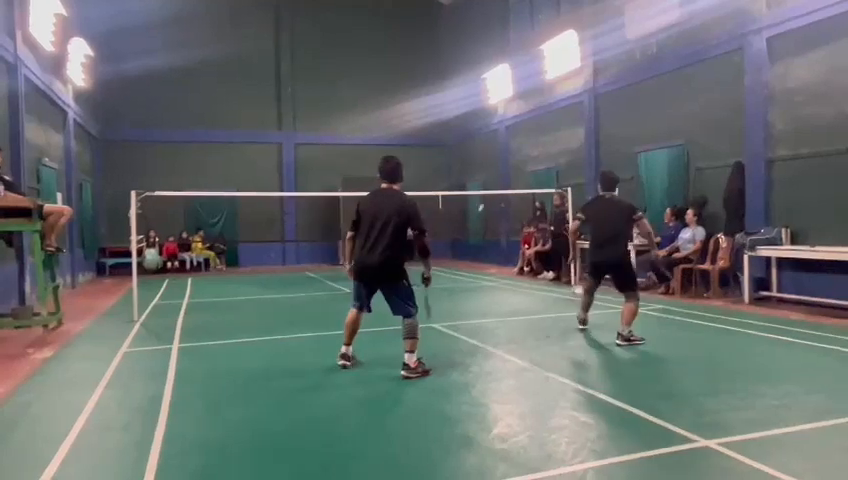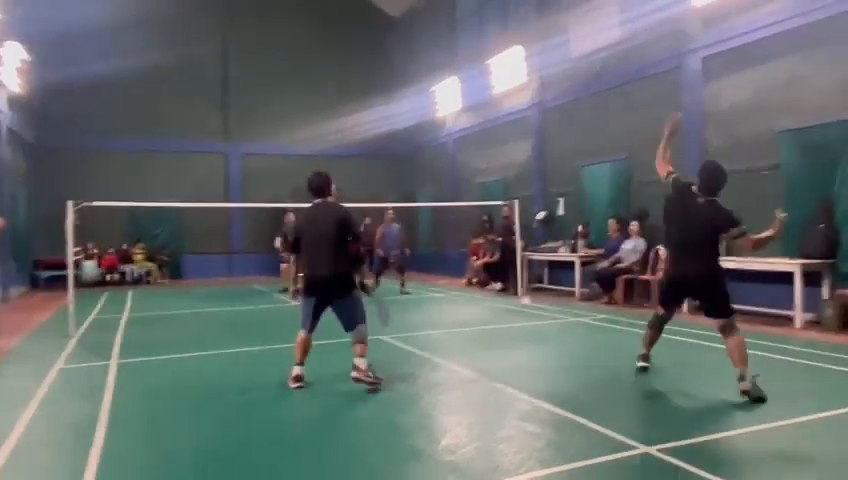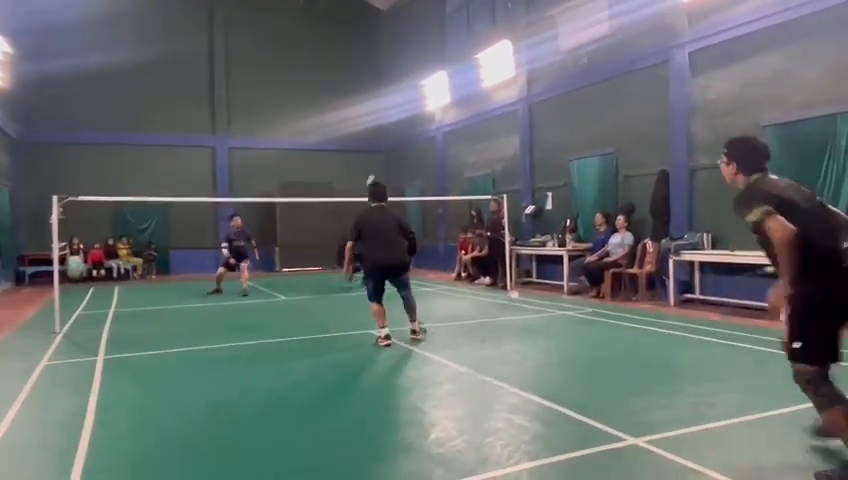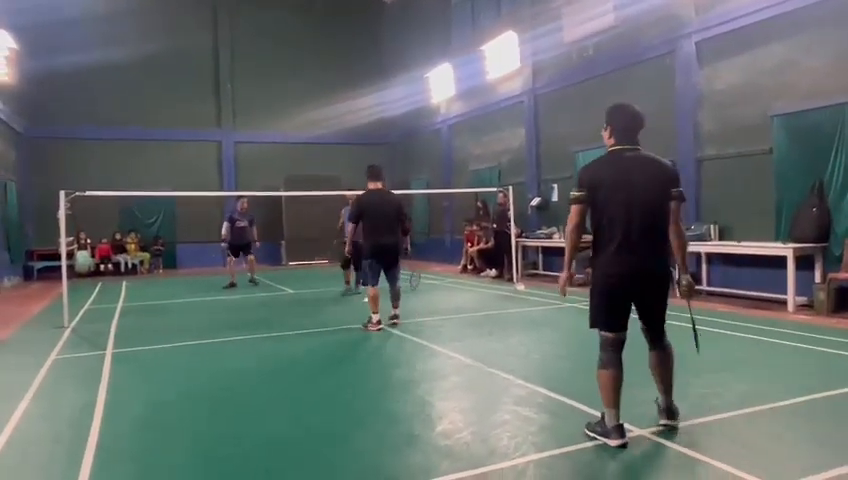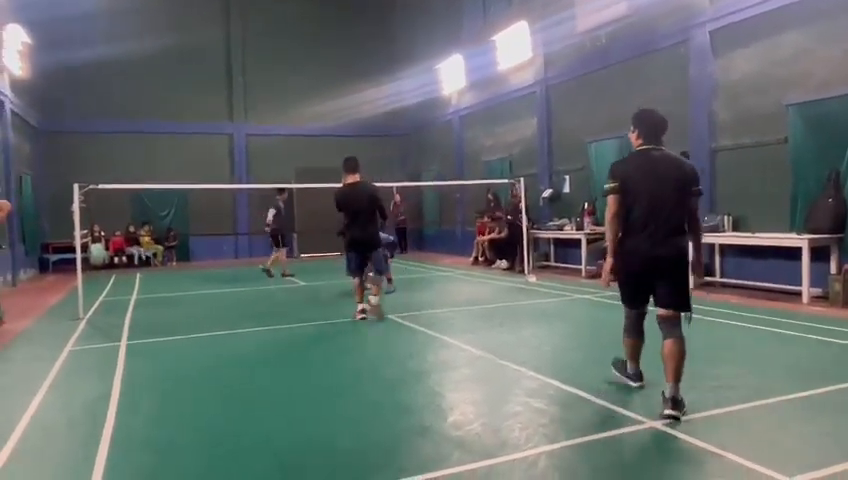
dt=1s
person 1, frame 1
left shoulder: (590, 206)
right shoulder: (627, 207)
left elbow: (573, 228)
right elbow: (647, 231)
left wrist: (573, 250)
right wrist: (653, 246)
left hip: (596, 256)
right hip: (618, 257)
left knee: (590, 286)
right knee: (632, 296)
left ankle: (582, 318)
right ankle: (625, 333)
person 1, frame 2
left shoulder: (680, 192)
right shoulder: (721, 215)
left elbow: (662, 164)
right elbow: (750, 244)
left wrist: (669, 133)
right wrist: (774, 231)
left hip: (677, 272)
right hip: (707, 275)
left knee: (660, 315)
right knee: (728, 328)
left ankle: (644, 356)
right ankle: (746, 379)
person 1, frame 3
left shoulder: (748, 197)
right shoulder: (785, 186)
left elbow: (785, 234)
left wrist: (787, 282)
left hip: (816, 287)
left knee: (808, 374)
right knee: (802, 355)
person 1, frame 4
left shoulder: (591, 172)
right shoulder: (664, 170)
left elbow: (574, 225)
right elbow: (674, 225)
left wrist: (567, 267)
right wrist: (683, 270)
left hip: (610, 271)
right hip: (654, 270)
left knee: (610, 345)
right knee: (657, 336)
left ankle: (611, 425)
right ankle: (666, 406)
person 1, frame 5
left shoulder: (621, 168)
right shoulder: (685, 169)
left elbow: (613, 214)
right elbow: (692, 217)
left wrist: (610, 255)
right wrist: (697, 254)
left hip: (633, 255)
right hip: (672, 256)
left knee: (633, 315)
right knee: (670, 323)
left ankle: (632, 370)
right ankle: (672, 398)
person 2, frame 1
left shoulder: (365, 201)
right shoulder: (406, 203)
left elbow: (350, 236)
right elbow: (420, 240)
left wrist: (349, 262)
right wrist: (427, 269)
left hip: (363, 266)
right hip: (390, 267)
left knee: (357, 309)
right knee: (409, 312)
left ankle: (345, 353)
right ankle: (410, 363)
person 2, frame 2
left shoulder: (302, 219)
right shoulder: (341, 213)
left elbow: (296, 256)
right elbow: (356, 248)
right wrist: (361, 275)
left hip: (313, 280)
right hip: (340, 278)
left knee: (307, 328)
right knee: (357, 323)
left ankle: (297, 373)
right ankle: (360, 367)
person 2, frame 3
left shoulder: (361, 219)
right shoulder: (395, 217)
left elbow: (350, 245)
right elbow: (411, 240)
left wrist: (347, 265)
right wrist: (408, 259)
left hip: (373, 266)
right hip: (397, 264)
left knee: (376, 301)
right knee: (407, 296)
left ankle: (384, 333)
right ankle: (415, 328)
person 2, frame 4
left shoulder: (362, 199)
right shoulder: (394, 198)
left elbow: (352, 225)
right elbow: (404, 224)
left wrist: (348, 244)
right wrist: (407, 243)
left hip: (372, 247)
right hip: (393, 247)
left knee: (371, 284)
right knee: (394, 282)
left ankle: (375, 319)
right ankle: (395, 314)
person 2, frame 5
left shoulder: (340, 193)
right shoulder: (370, 189)
right elbow: (382, 212)
right wrist: (384, 221)
left hip: (352, 240)
right hip: (371, 238)
left knee: (358, 275)
right knee: (378, 271)
left ankle: (361, 308)
right ankle: (374, 300)
